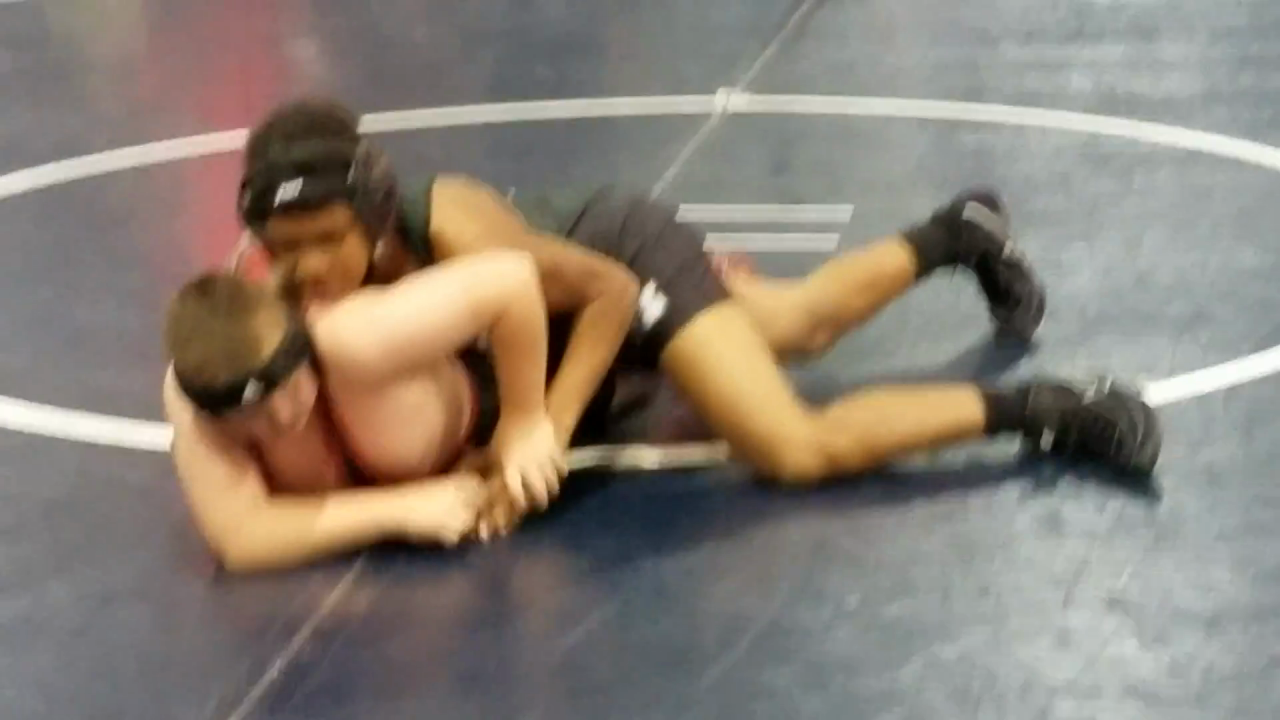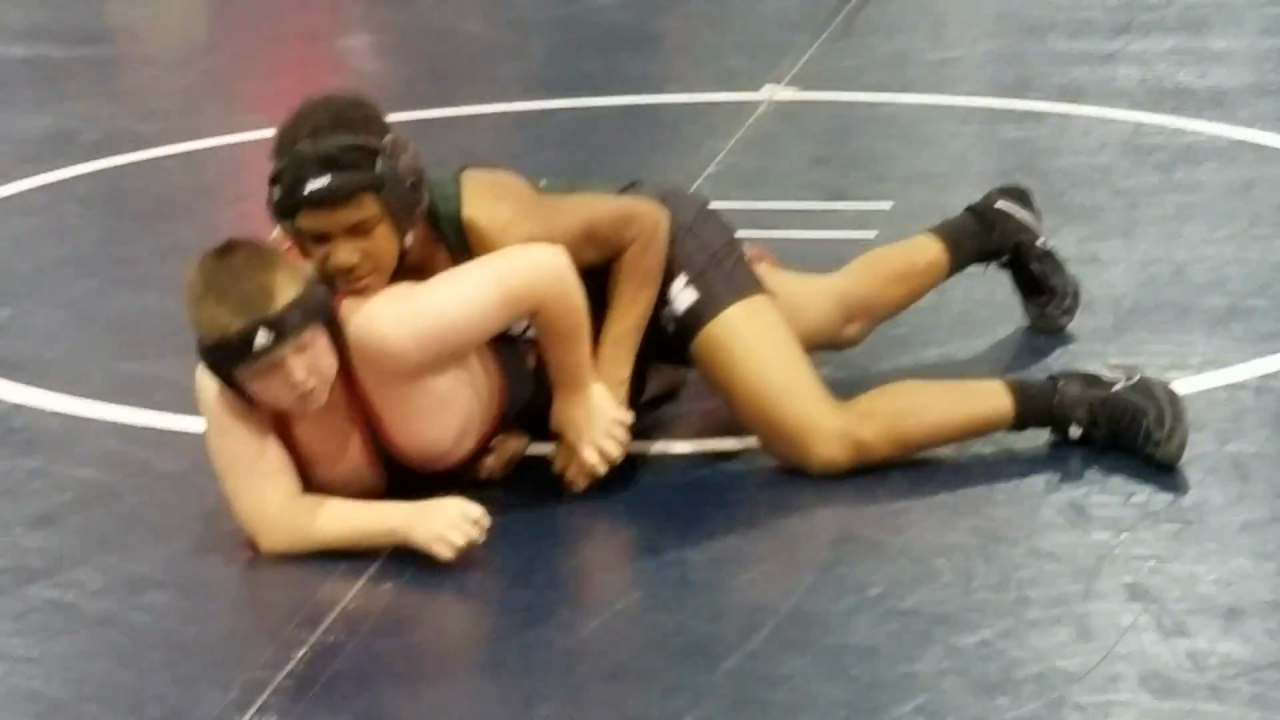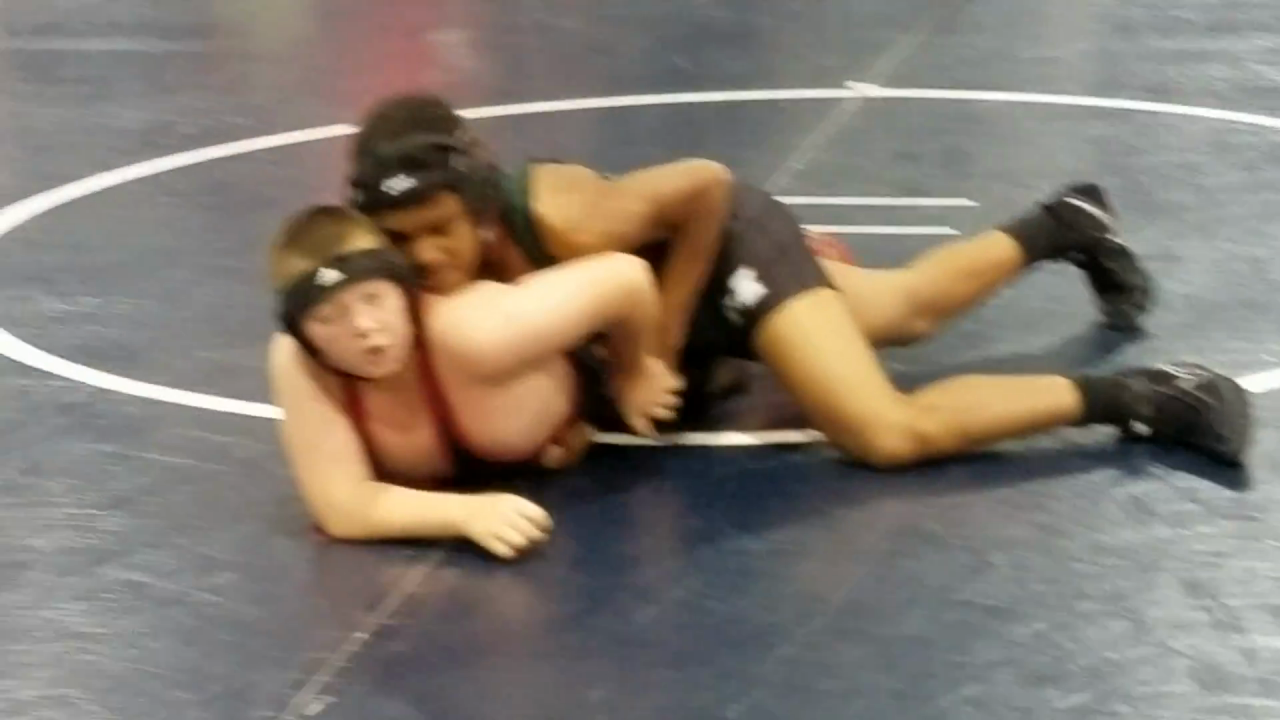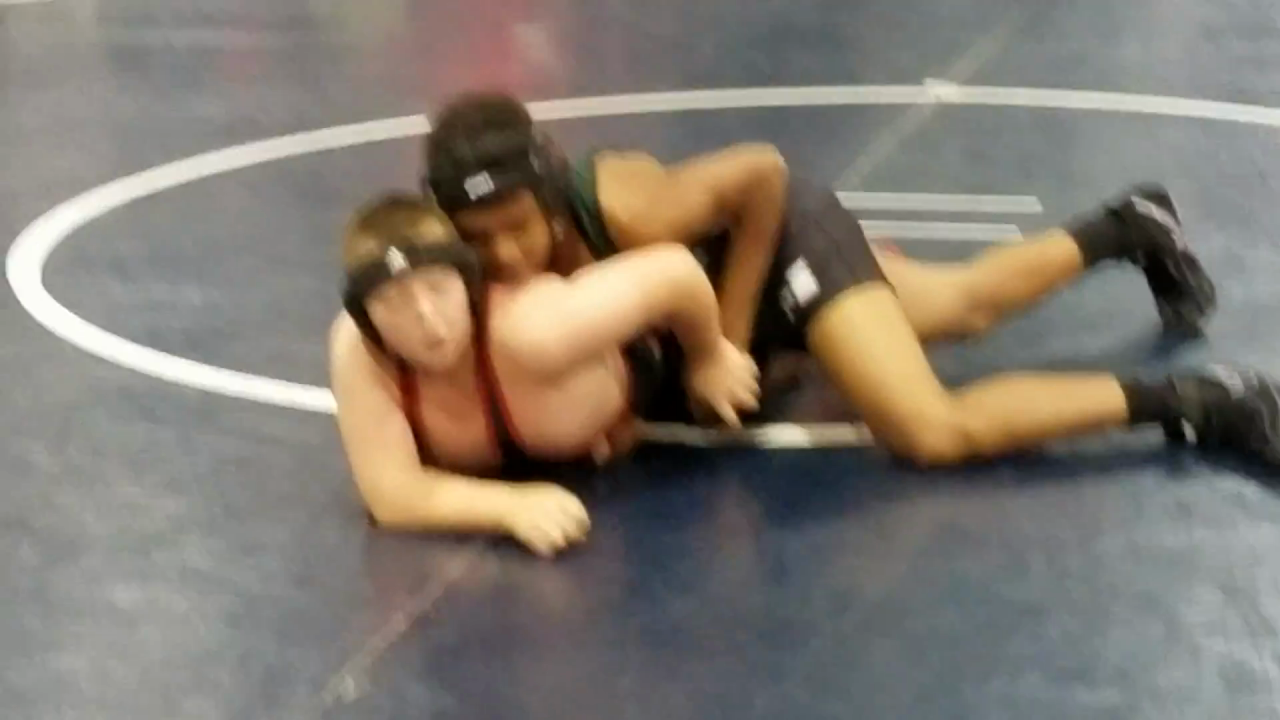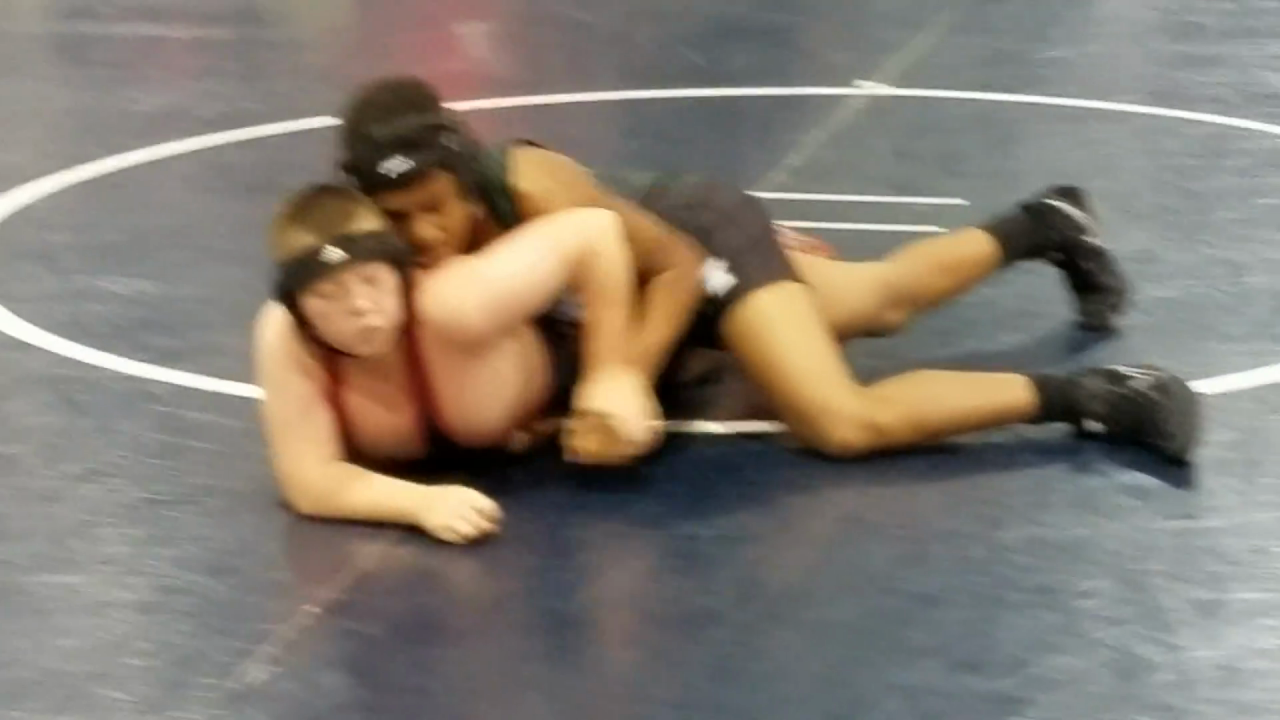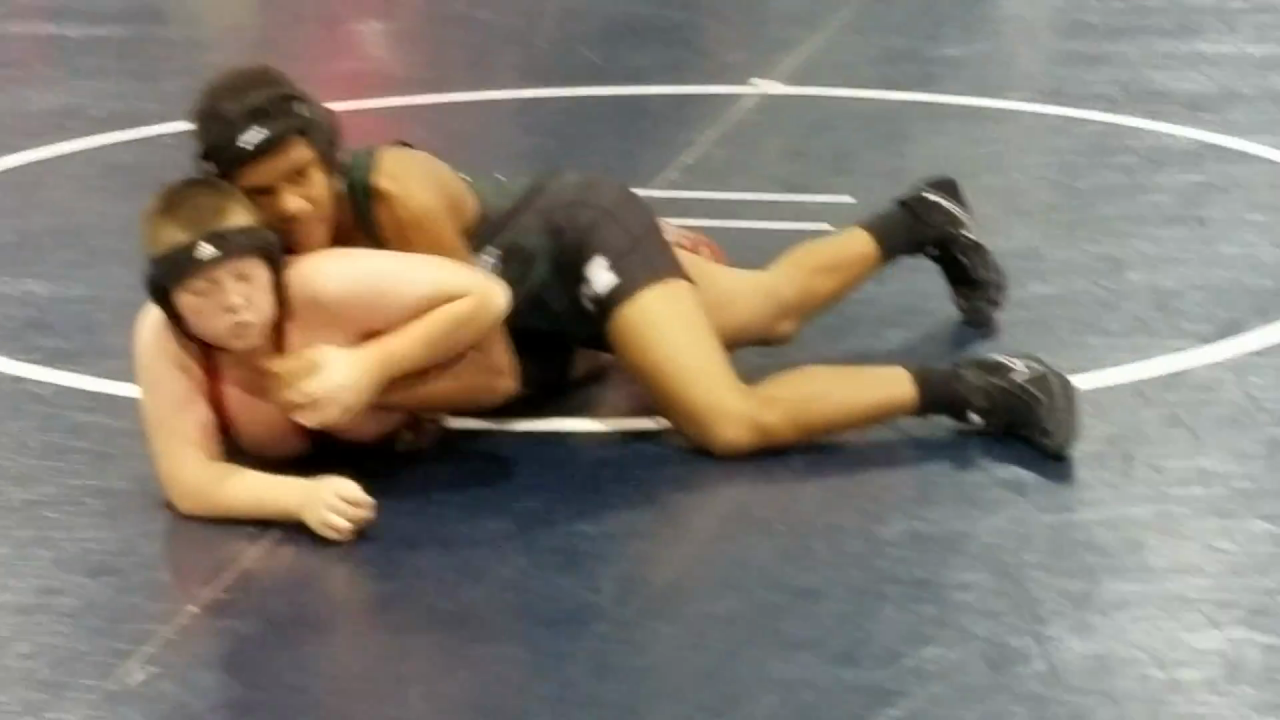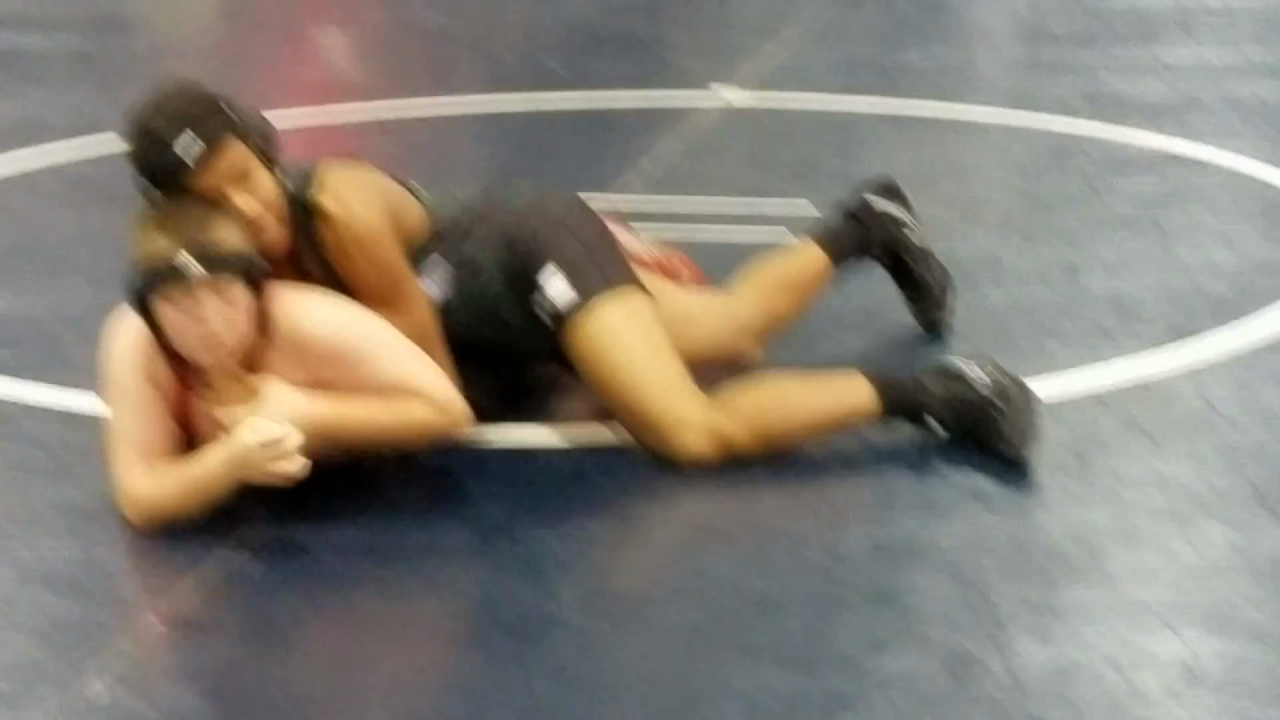
dt=0.2s
person 1, frame 1
left shoulder: (461, 238)
right shoulder: (306, 272)
left elbow: (610, 290)
left wrist: (543, 437)
left hip: (632, 258)
right hip: (592, 273)
left knee: (799, 450)
right knee: (812, 323)
left ankle: (1039, 411)
right ankle: (955, 234)
person 1, frame 2
left shoulder: (491, 225)
right shoulder: (338, 261)
left elbow: (644, 226)
left wrist: (602, 397)
left hip: (668, 247)
right hip: (616, 266)
left knee: (827, 441)
right knee: (844, 314)
left ankle: (1070, 401)
right ankle: (988, 228)
person 1, frame 3
left shoulder: (563, 223)
right shoulder: (420, 250)
left elbow: (708, 185)
left wrist: (660, 352)
left hip: (732, 242)
left knee: (890, 435)
right knee: (913, 308)
left ankle: (1132, 398)
right ankle: (1063, 226)
person 1, frame 4
left shoulder: (625, 212)
right shoulder: (490, 235)
left elbow: (764, 171)
left wrist: (729, 337)
left hip: (788, 238)
right hip: (739, 259)
left knee: (936, 433)
right knee: (974, 301)
left ankle: (1180, 401)
right ankle: (1126, 228)
person 1, frame 5
left shoulder: (534, 194)
right shoulder: (409, 232)
left elbow: (674, 262)
left hip: (705, 236)
right hip: (672, 264)
left knee: (846, 425)
right knee: (888, 300)
left ankle: (1088, 397)
right ankle: (1041, 226)
person 1, frame 6
left shoulder: (397, 194)
right shoulder: (282, 230)
left elbow: (486, 358)
left hip: (585, 235)
right hip: (538, 266)
left knee: (731, 423)
right knee: (774, 309)
left ankle: (970, 388)
right ankle: (918, 221)
person 1, frame 7
left shoulder: (342, 210)
left hip: (538, 254)
right hip: (499, 324)
left knee: (696, 434)
right knee: (738, 331)
left ankle: (929, 395)
right ankle: (863, 227)
person 2, frame 1
left shoulder: (353, 343)
right shoulder: (190, 396)
left elbow: (511, 278)
right elbow: (240, 541)
left wrist: (524, 420)
right wrist: (399, 507)
person 2, frame 2
left shoulder: (386, 333)
right shoulder: (221, 387)
left elbow: (547, 268)
right elbow: (272, 525)
left wrist: (577, 395)
right wrist: (411, 520)
person 2, frame 3
left shoulder: (473, 333)
right shoulder: (294, 364)
left elbow: (627, 276)
right elbow: (340, 508)
left wrist: (635, 372)
right wrist: (467, 513)
person 2, frame 4
left shoulder: (530, 331)
right shoulder: (357, 350)
left elbow: (676, 272)
right elbow: (390, 496)
left wrist: (709, 359)
right wrist: (513, 507)
person 2, frame 5
left shoulder: (454, 308)
right shoulder: (283, 339)
left elbow: (595, 231)
right elbow: (309, 485)
left wrist: (616, 374)
right wrist: (423, 502)
person 2, frame 6
left shoulder: (322, 290)
right shoulder: (161, 337)
left elbow: (488, 298)
right elbow: (188, 484)
left wrist: (367, 365)
right wrist: (302, 495)
person 2, frame 7
left shoulder: (311, 327)
right shoulder: (134, 346)
left elbow: (451, 414)
right elbow: (139, 499)
left wrist: (311, 416)
right wrist: (231, 462)
